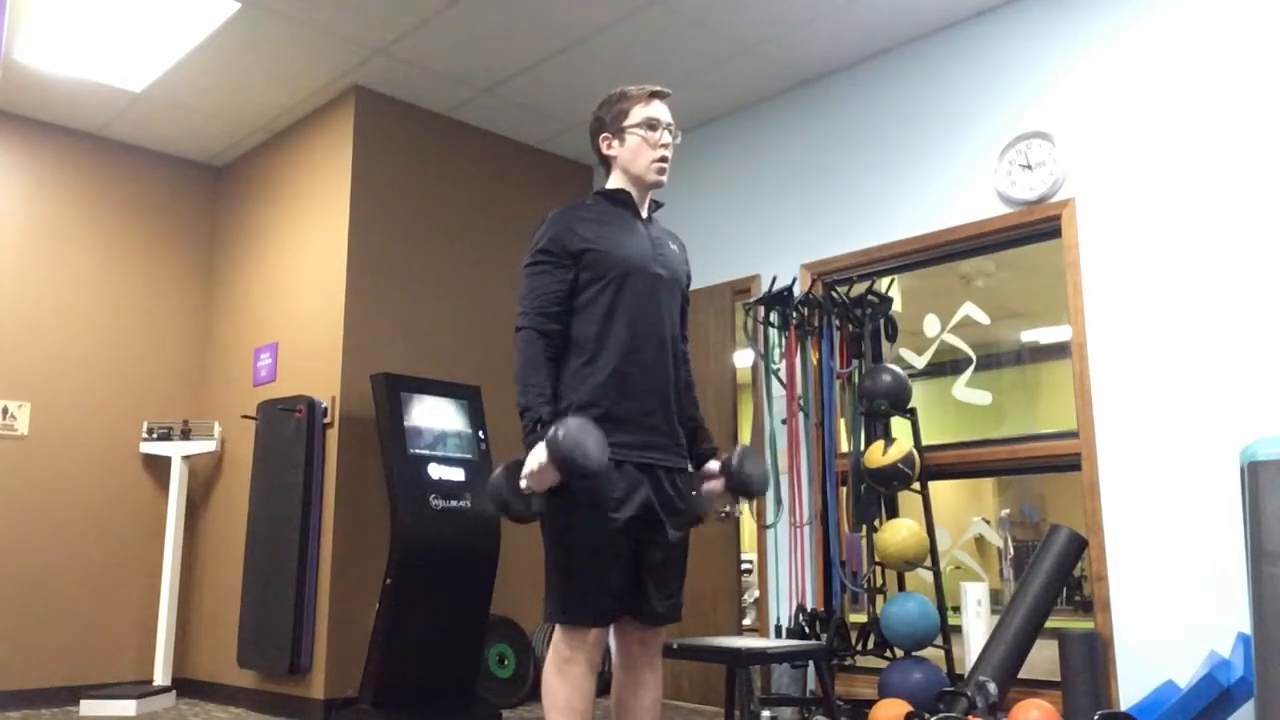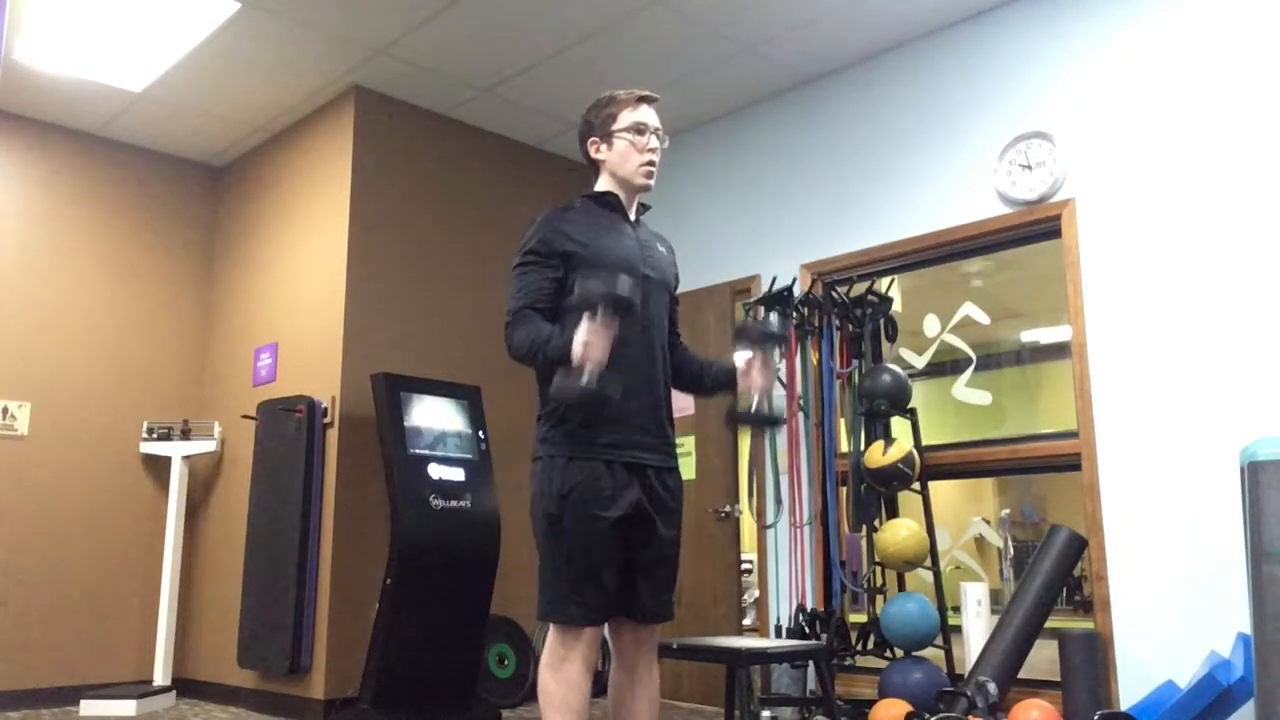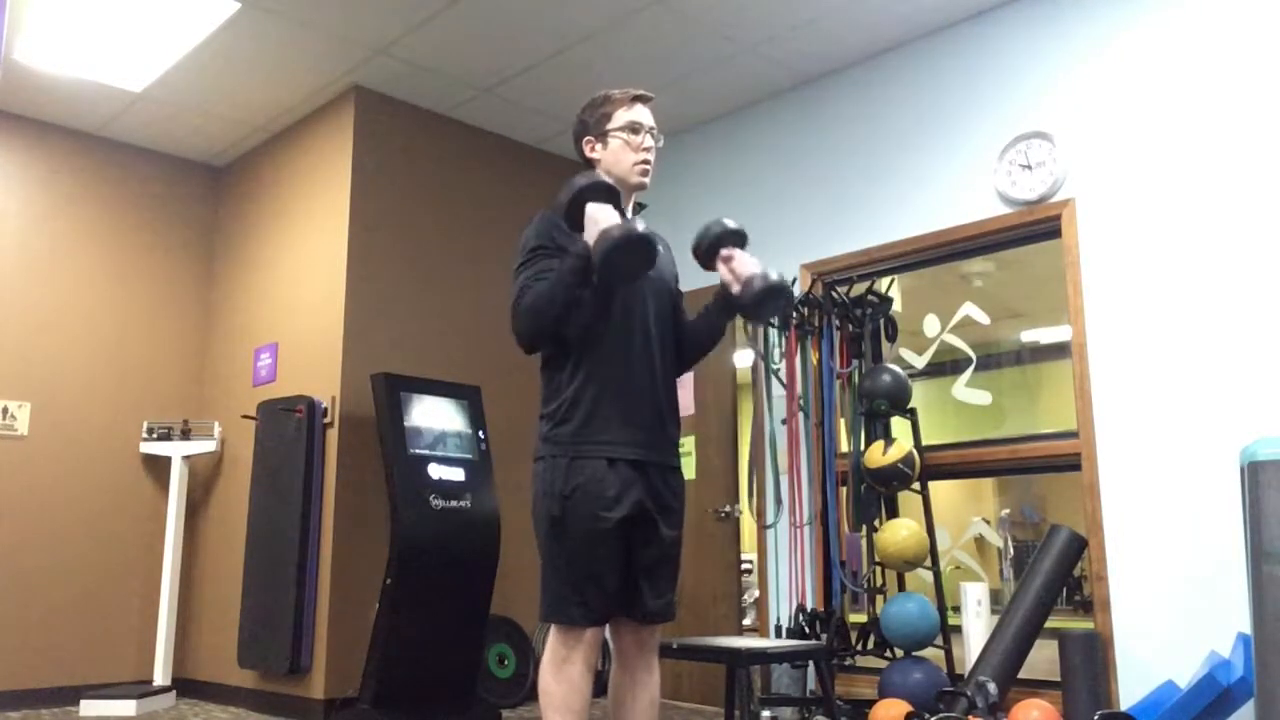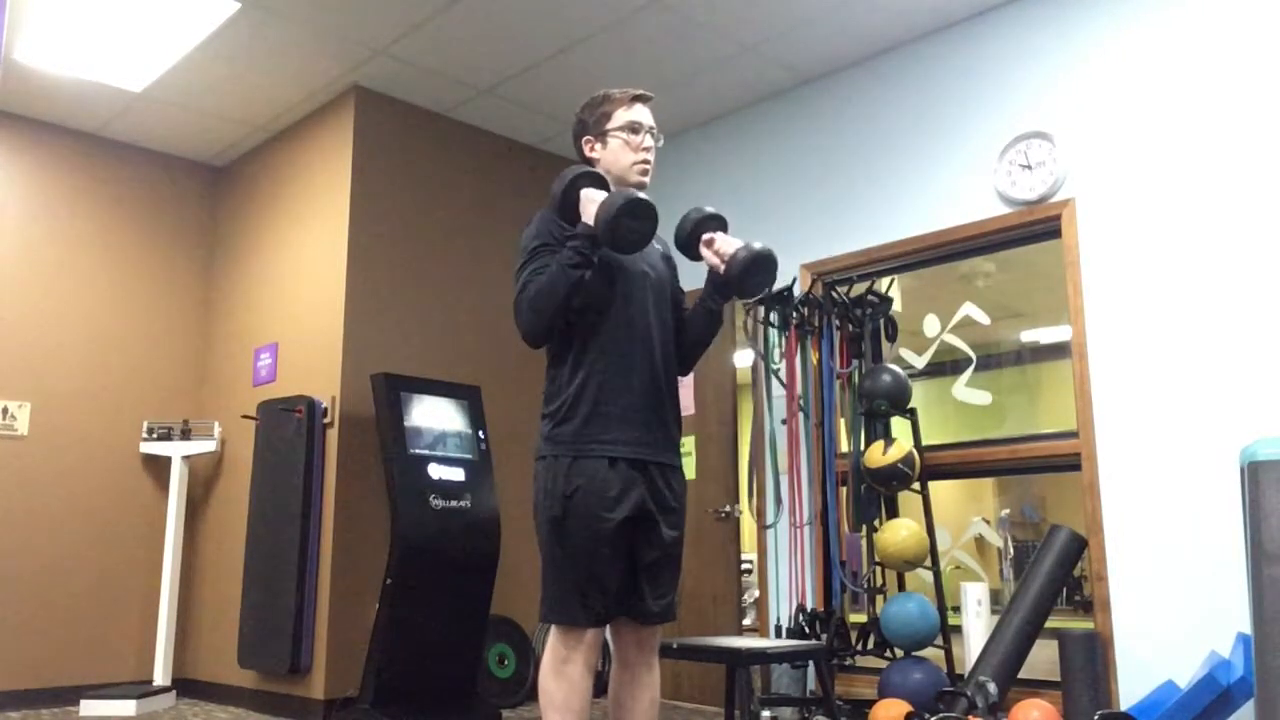
dt=0.3s
person 1, frame 1
left shoulder: (671, 247)
right shoulder: (571, 226)
right elbow: (533, 335)
left wrist: (703, 450)
right wrist: (539, 431)
left hip: (664, 465)
left knee: (646, 632)
right knee: (581, 629)
person 1, frame 2
left shoulder: (659, 248)
right shoulder: (560, 228)
right elbow: (520, 328)
left wrist: (729, 375)
right wrist: (567, 347)
left hip: (653, 463)
right hip: (582, 457)
left knee: (641, 631)
right knee: (575, 626)
person 1, frame 3
left shoulder: (659, 247)
right shoulder: (559, 225)
right elbow: (529, 327)
left wrist: (727, 296)
right wrist: (587, 253)
left hip: (654, 461)
right hip: (583, 459)
left knee: (642, 632)
right knee: (576, 628)
person 1, frame 4
left shoulder: (658, 247)
right shoulder: (560, 223)
left elbow: (680, 355)
right elbow: (533, 321)
left wrist: (719, 282)
right wrist: (587, 238)
left hip: (657, 461)
right hip: (584, 458)
left knee: (644, 632)
right knee: (577, 630)
